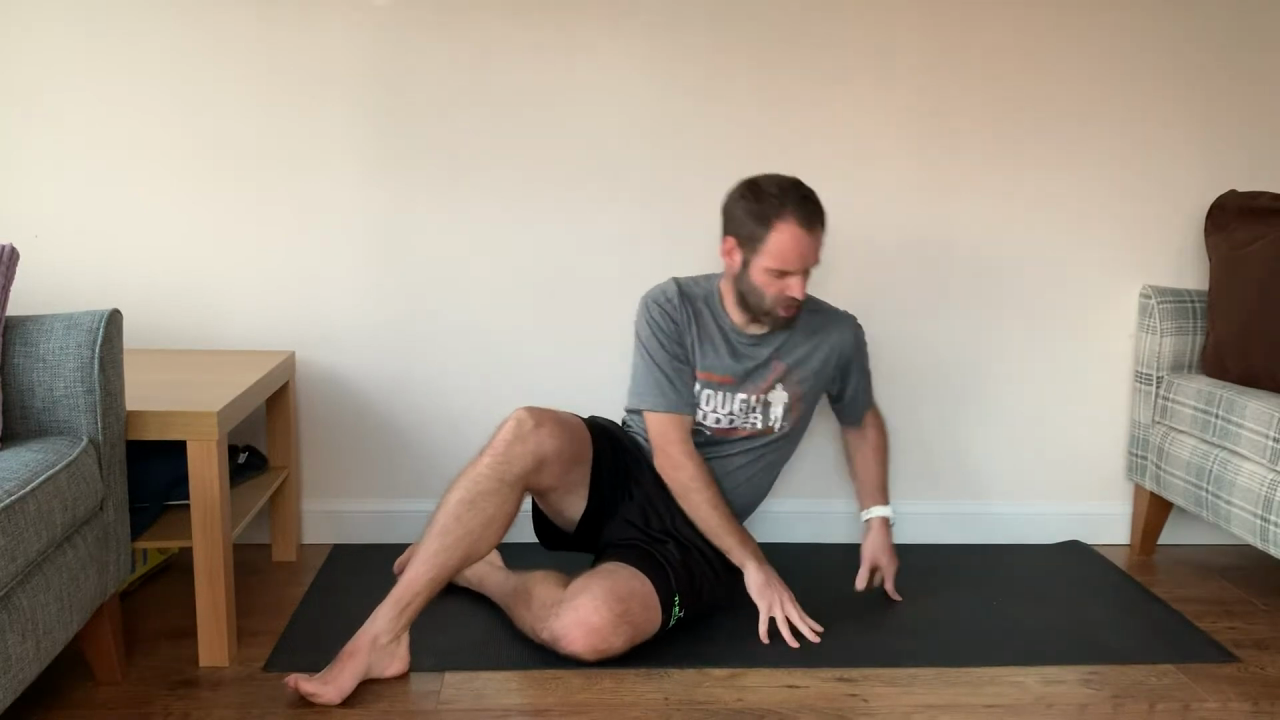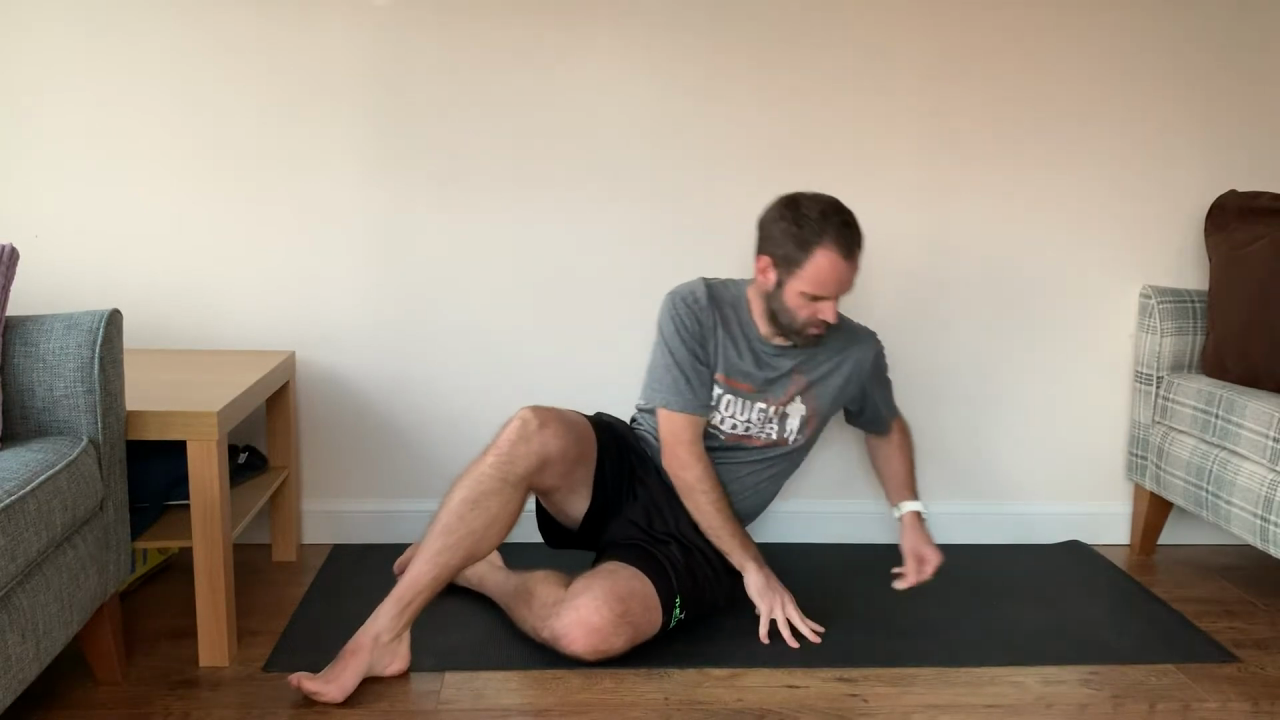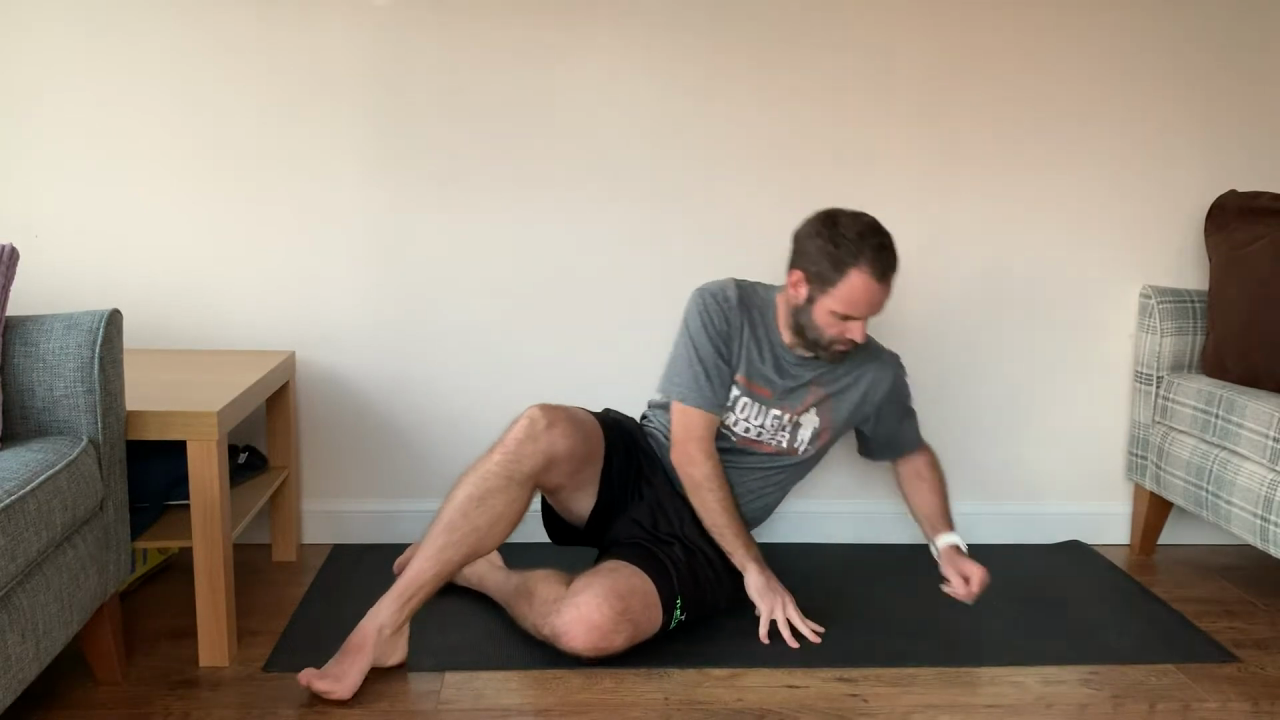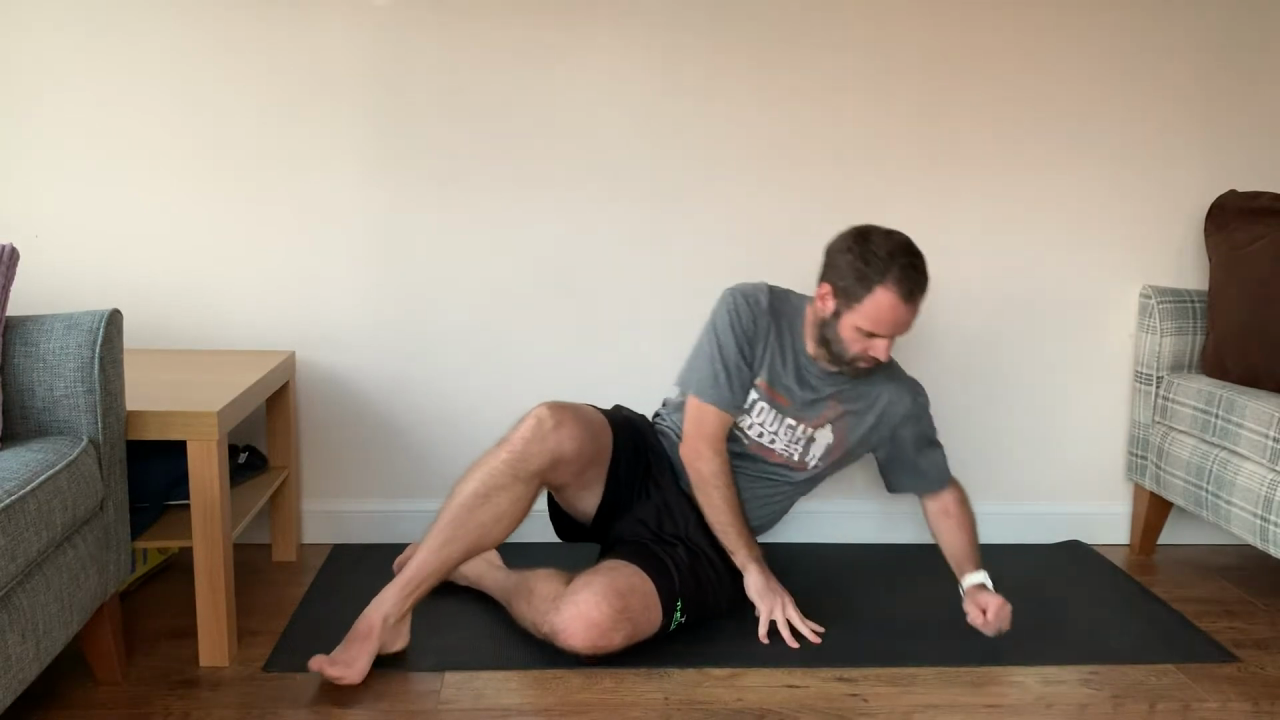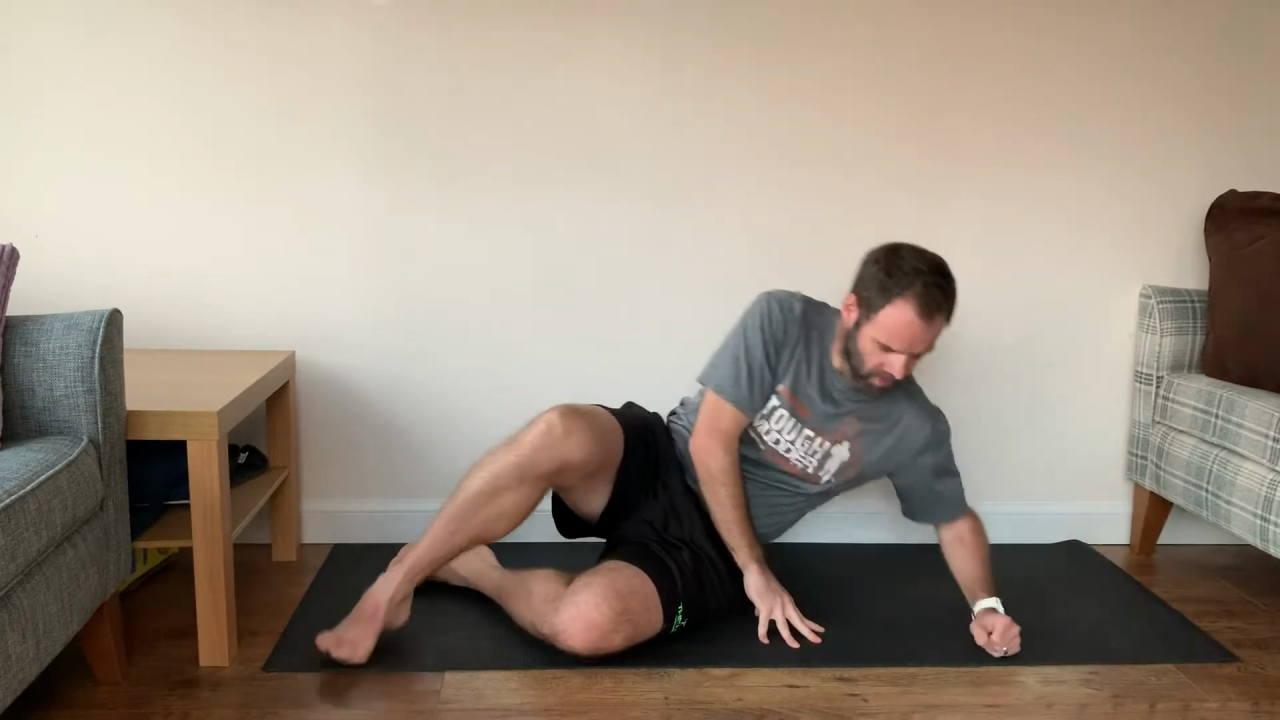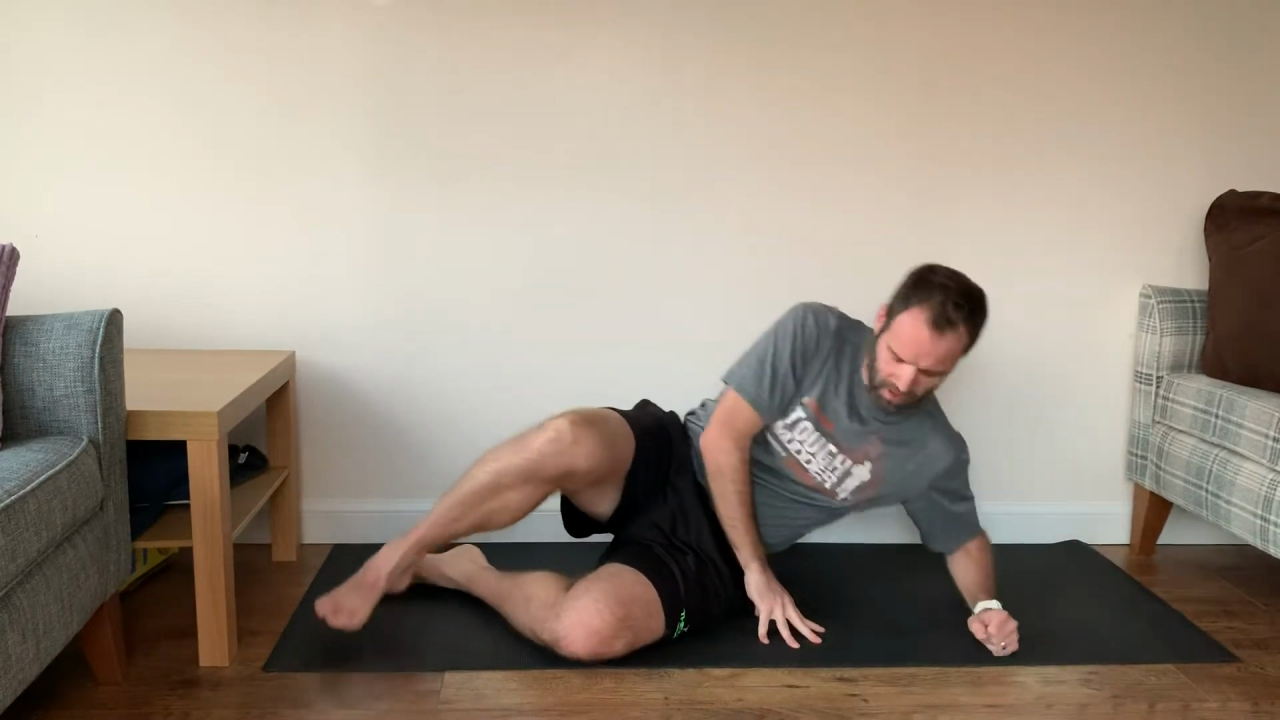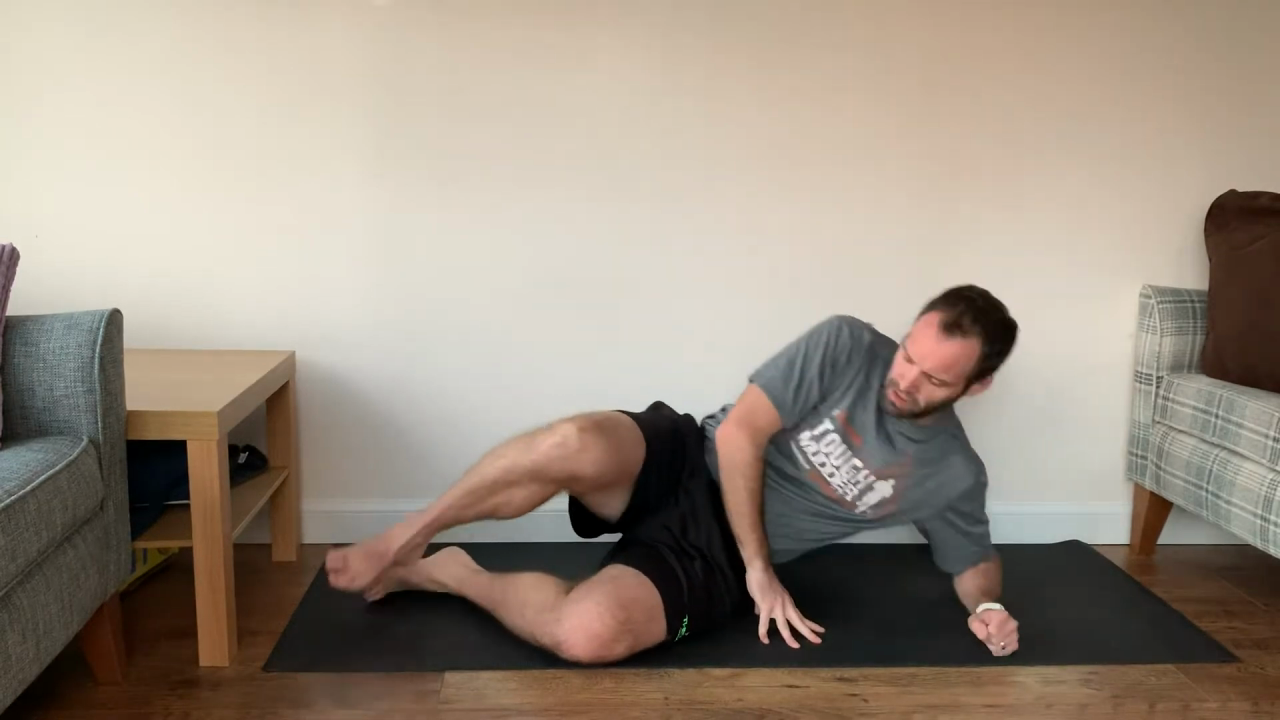
dt=0.1s
person 1, frame 1
left shoulder: (834, 339)
right shoulder: (670, 308)
left elbow: (862, 418)
right elbow: (672, 452)
left wrist: (876, 522)
right wrist: (753, 566)
left hip: (687, 539)
right hip: (622, 472)
left knee: (585, 629)
right knee: (529, 431)
left ankle: (480, 571)
right ankle: (382, 635)
person 1, frame 2
left shoulder: (856, 354)
right shoulder: (695, 307)
left elbow: (886, 427)
right elbow: (684, 451)
left wrist: (910, 516)
right wrist: (755, 570)
left hip: (692, 536)
right hip: (629, 469)
left knee: (586, 629)
right knee: (533, 432)
left ankle: (480, 572)
right ankle: (383, 632)
person 1, frame 3
left shoulder: (875, 378)
right shoulder: (721, 307)
left elbow: (912, 453)
right elbow: (690, 447)
left wrist: (948, 543)
right wrist: (755, 570)
left hip: (694, 540)
right hip: (636, 466)
left knee: (586, 627)
right knee: (543, 429)
left ankle: (481, 572)
right ankle: (385, 622)
person 1, frame 4
left shoulder: (894, 401)
right shoulder: (748, 311)
left elbow: (939, 491)
right elbow: (702, 444)
left wrist: (974, 581)
right wrist: (757, 571)
left hip: (697, 539)
right hip: (643, 463)
left knee: (585, 625)
right knee: (550, 428)
left ankle: (478, 568)
right ankle: (388, 610)
person 1, frame 5
left shoulder: (913, 427)
right shoulder: (779, 318)
left elbow: (955, 521)
right elbow: (710, 441)
left wrist: (985, 604)
right wrist: (755, 571)
left hip: (701, 538)
right hip: (655, 459)
left knee: (586, 626)
right knee: (561, 432)
left ankle: (470, 566)
right ankle: (395, 585)
person 1, frame 6
left shoulder: (934, 450)
right shoulder: (811, 331)
left elbow: (962, 541)
right elbow: (722, 440)
left wrist: (986, 605)
right wrist: (758, 573)
left hip: (705, 547)
right hip: (668, 462)
left knee: (586, 632)
right knee: (570, 439)
left ankle: (460, 568)
right ankle: (398, 557)
person 1, frame 7
left shoulder: (955, 472)
right shoulder: (846, 343)
left elbow: (972, 559)
right elbow: (740, 432)
left wrist: (988, 604)
right wrist: (760, 569)
left hip: (711, 553)
right hip: (686, 464)
left knee: (586, 634)
right knee: (578, 443)
left ankle: (445, 570)
right ankle: (404, 538)
